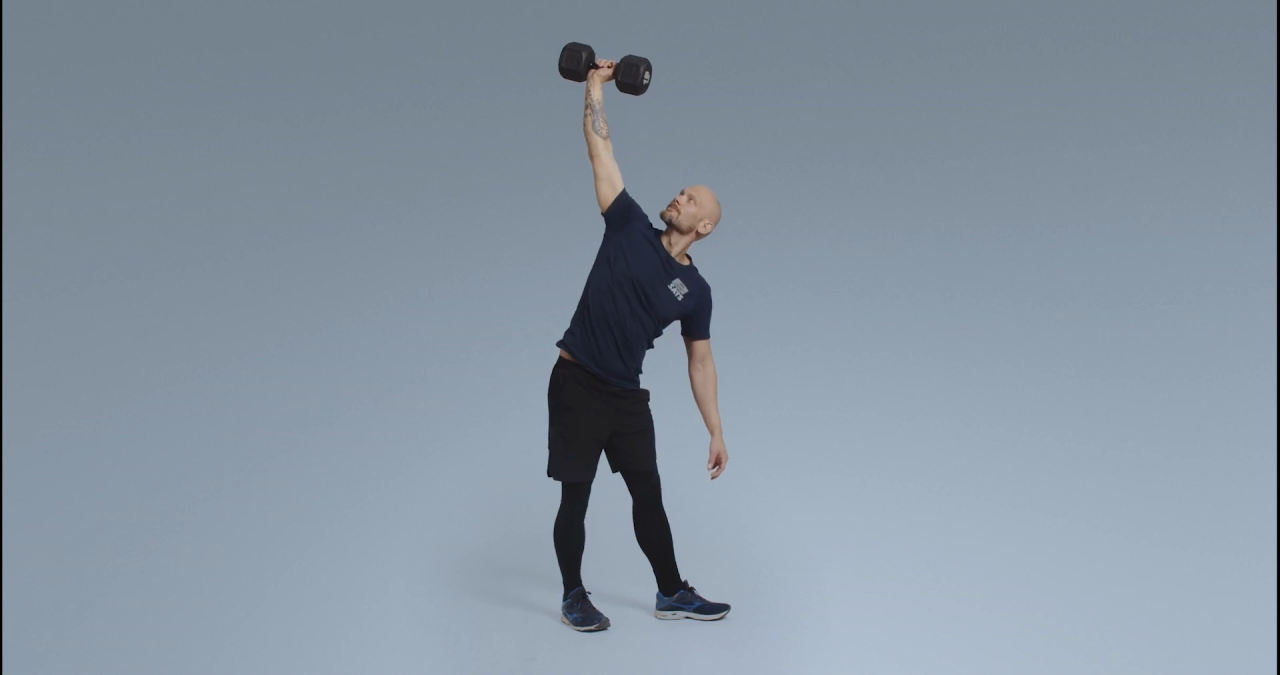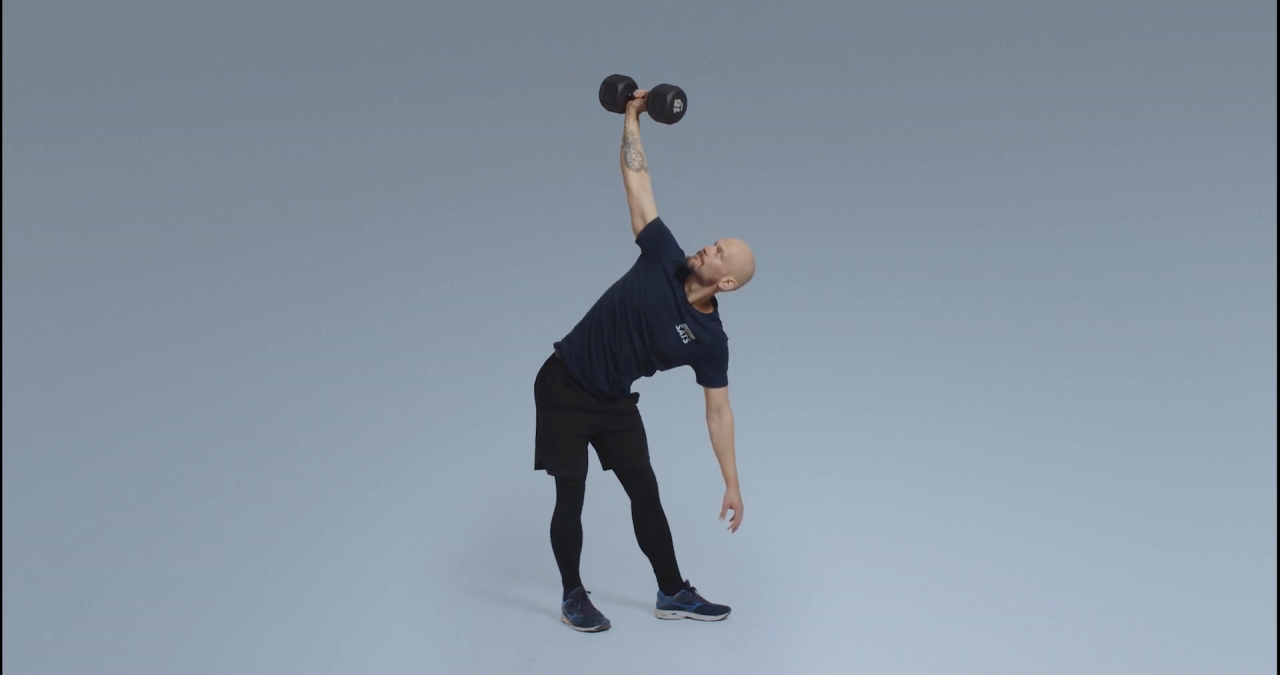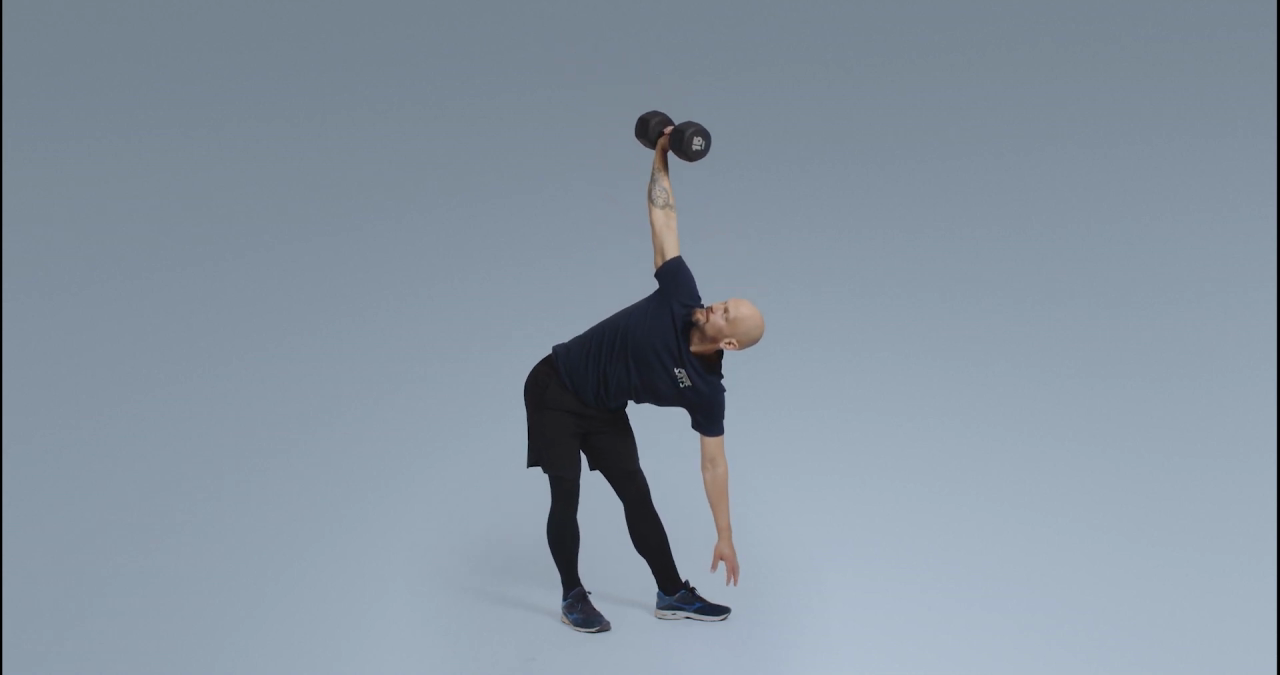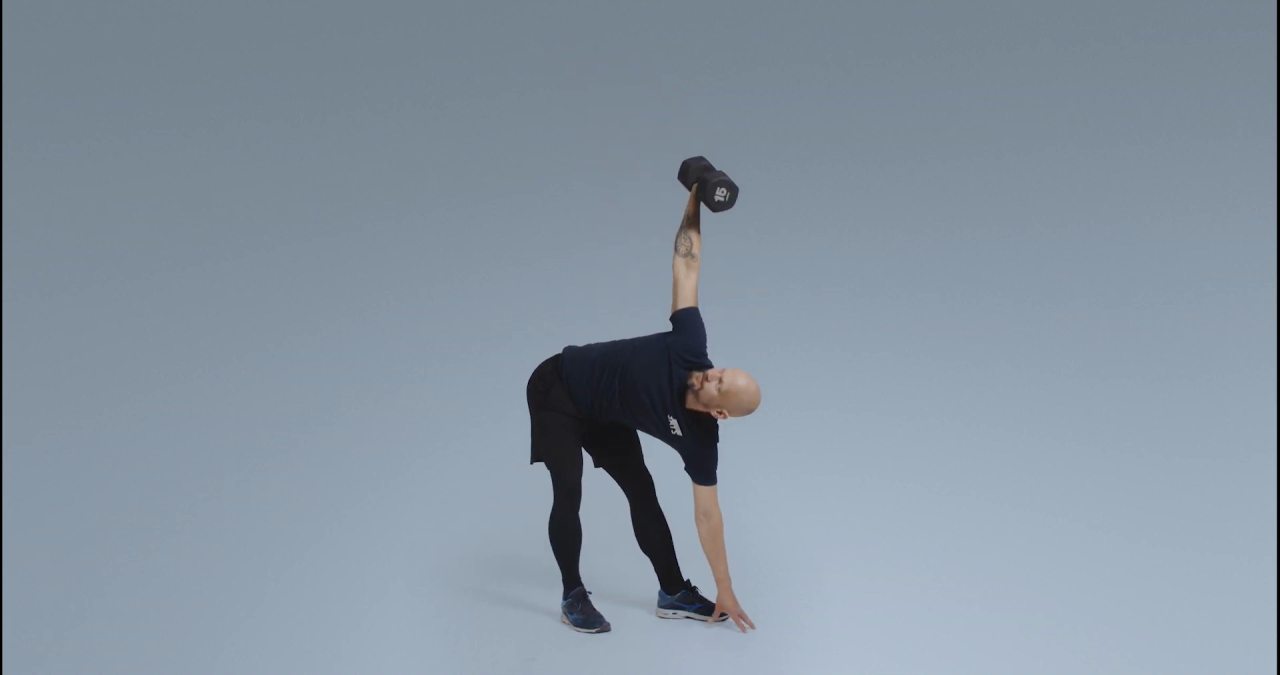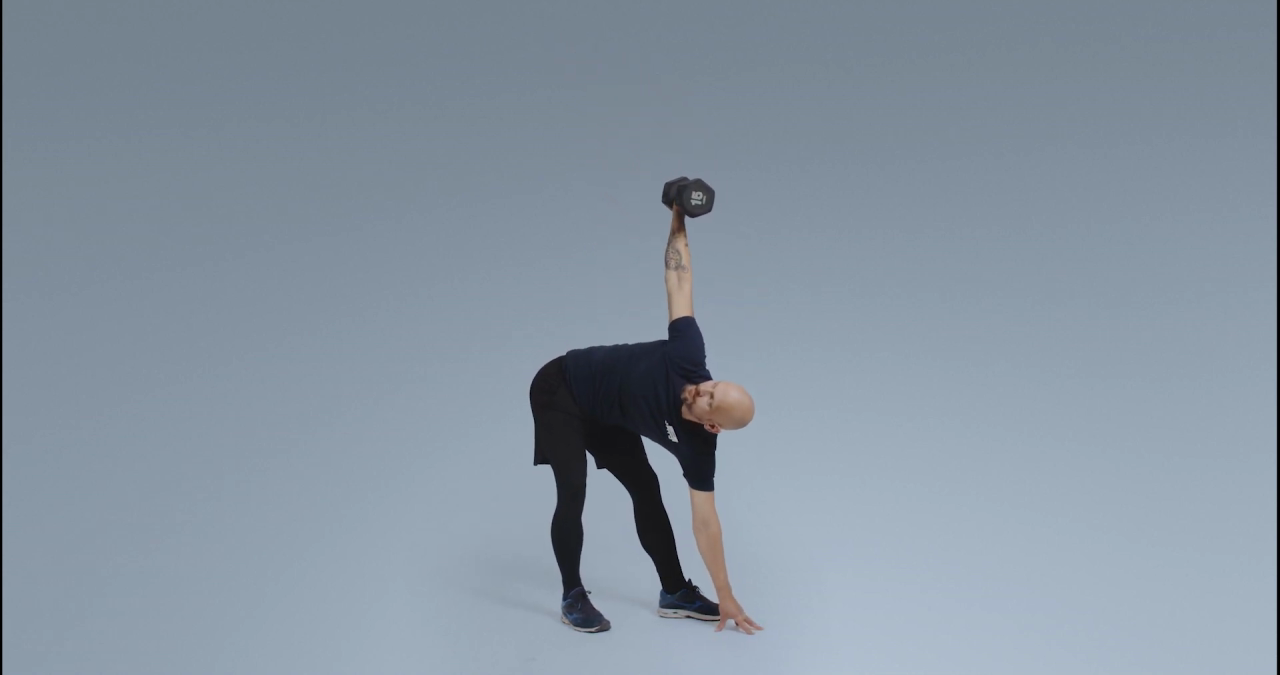
dt=0.7s
person 1, frame 1
left shoulder: (696, 292)
right shoulder: (630, 228)
left elbow: (700, 364)
right elbow: (600, 150)
left wrist: (715, 432)
right wrist: (594, 86)
left hip: (627, 395)
right hip: (577, 385)
left knee: (648, 495)
right knee: (576, 497)
left ankle: (671, 593)
right ankle: (573, 598)
person 1, frame 2
left shoulder: (709, 340)
right shoulder: (663, 258)
left elbow: (718, 410)
right elbow: (637, 181)
left wrist: (732, 484)
right wrist: (632, 118)
left hip: (613, 401)
right hip: (564, 387)
left knee: (645, 492)
right knee: (571, 496)
left ankle: (672, 593)
right ankle: (573, 597)
person 1, frame 3
left shoulder: (705, 390)
right shoulder: (681, 298)
left elbow: (713, 463)
right elbow: (662, 216)
left wrist: (724, 537)
right wrist: (660, 154)
left hip: (603, 409)
right hip: (554, 389)
left knee: (636, 493)
right knee: (567, 495)
left ankle: (672, 594)
right ankle: (573, 597)
person 1, frame 4
left shoulder: (699, 438)
right shoulder: (690, 350)
left elbow: (707, 512)
right elbow: (686, 265)
left wrist: (726, 590)
right wrist: (694, 205)
left hip: (602, 414)
right hip: (556, 387)
left knee: (642, 490)
right knee: (569, 491)
left ankle: (673, 592)
right ankle: (573, 596)
person 1, frame 5
left shoulder: (697, 446)
right shoulder: (689, 358)
left elbow: (705, 520)
right elbow: (678, 278)
left wrist: (726, 596)
right wrist: (678, 218)
left hip: (603, 415)
right hip: (559, 390)
left knee: (646, 488)
right knee: (573, 492)
left ankle: (675, 592)
right ankle: (573, 597)
